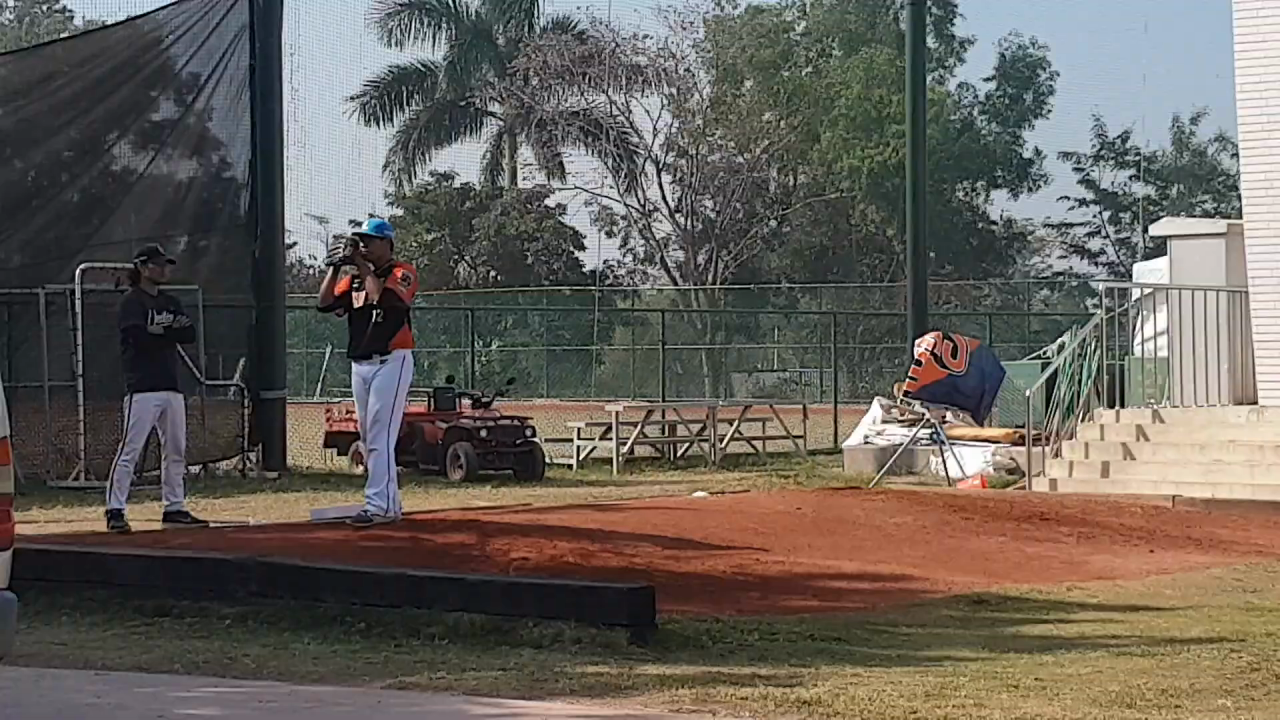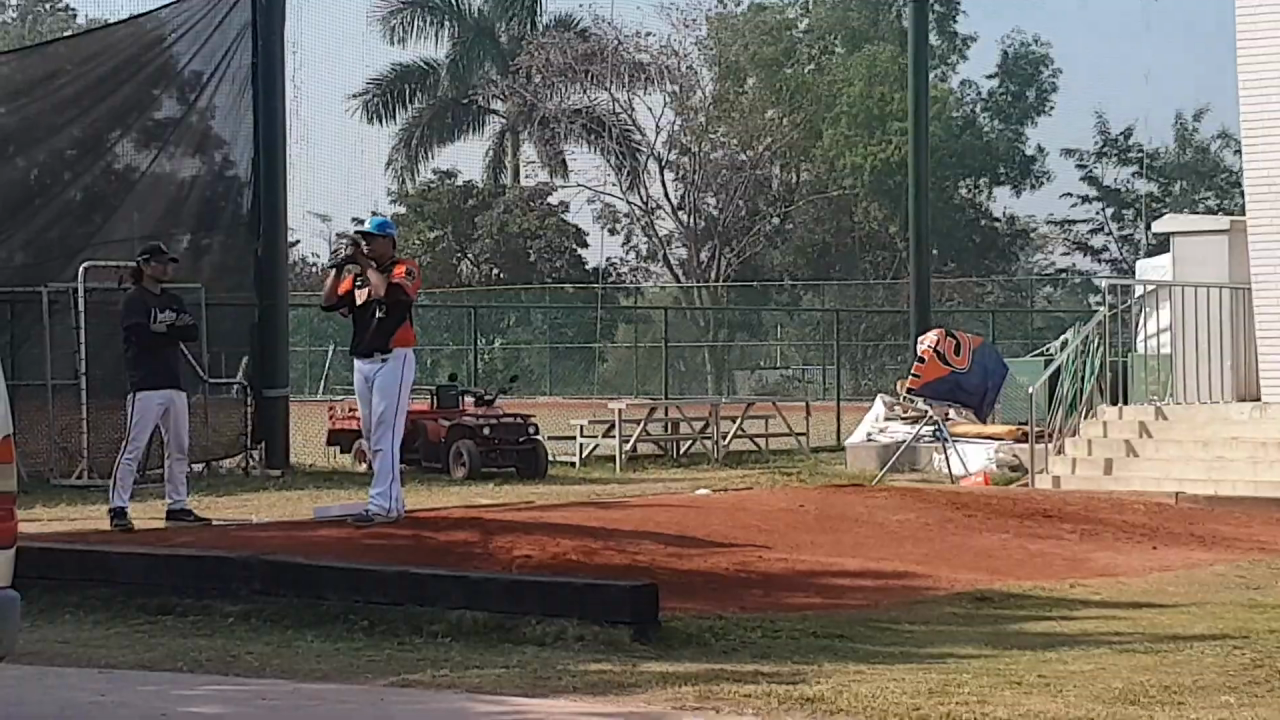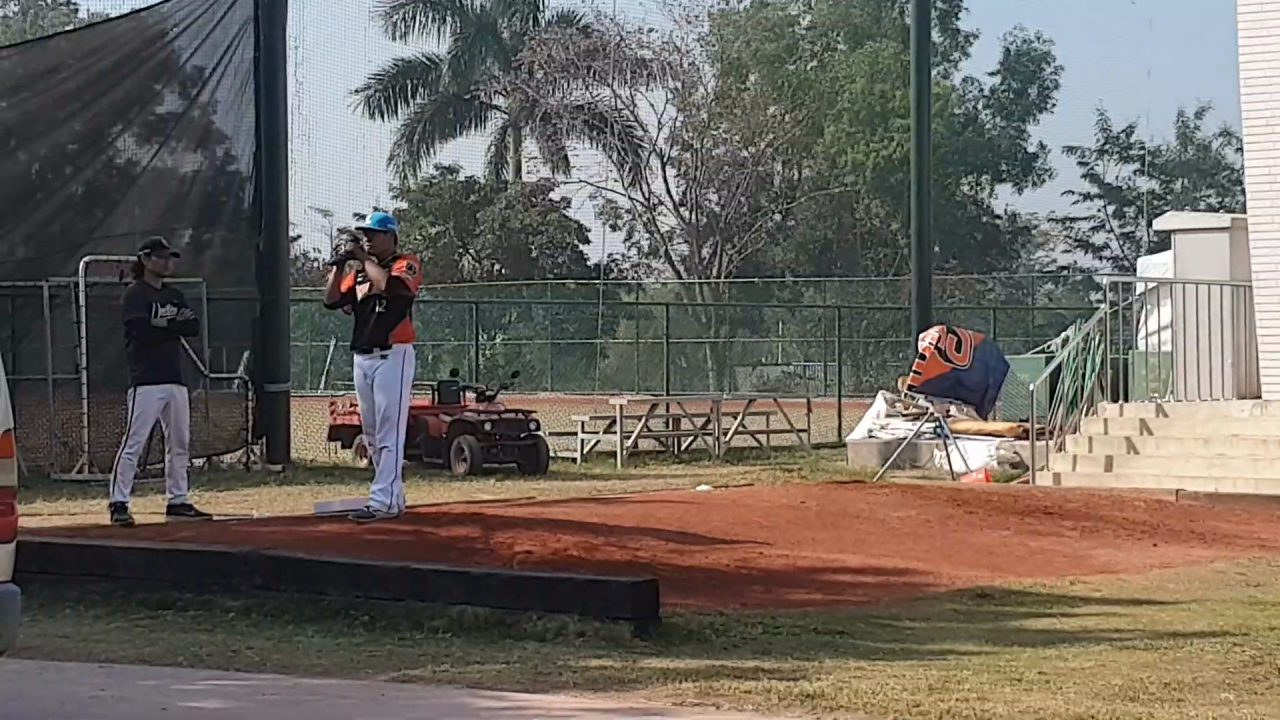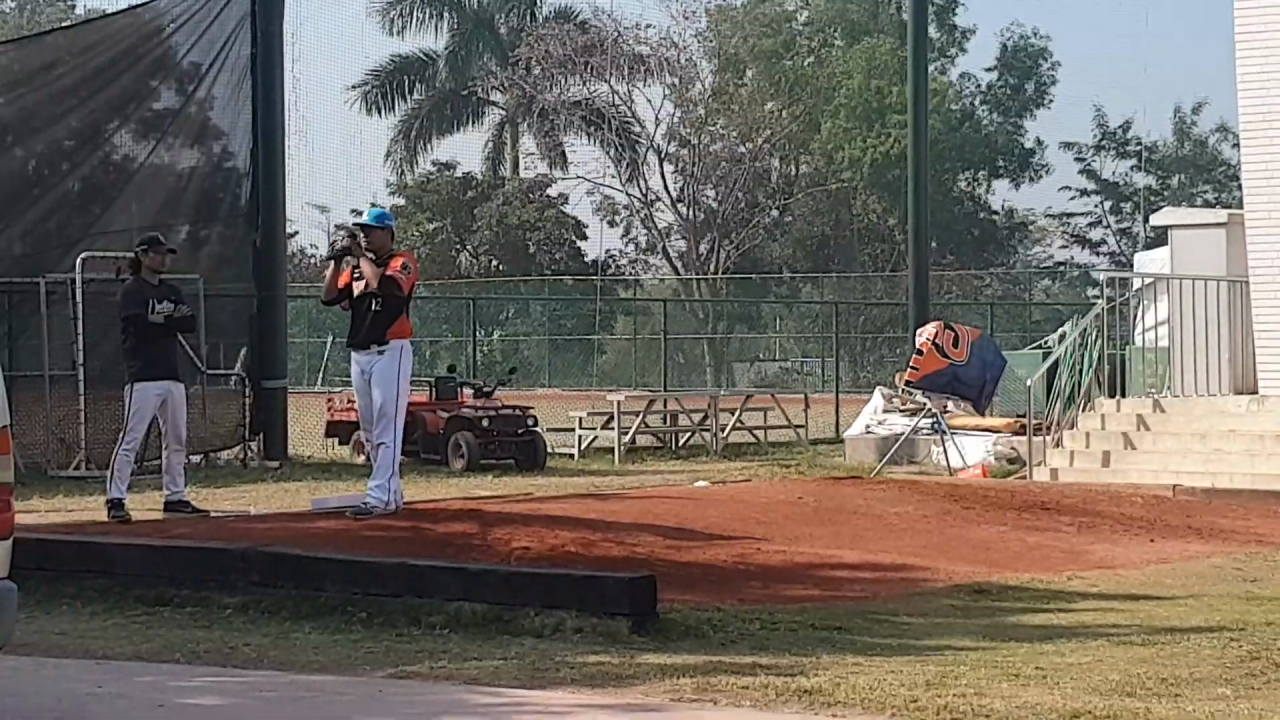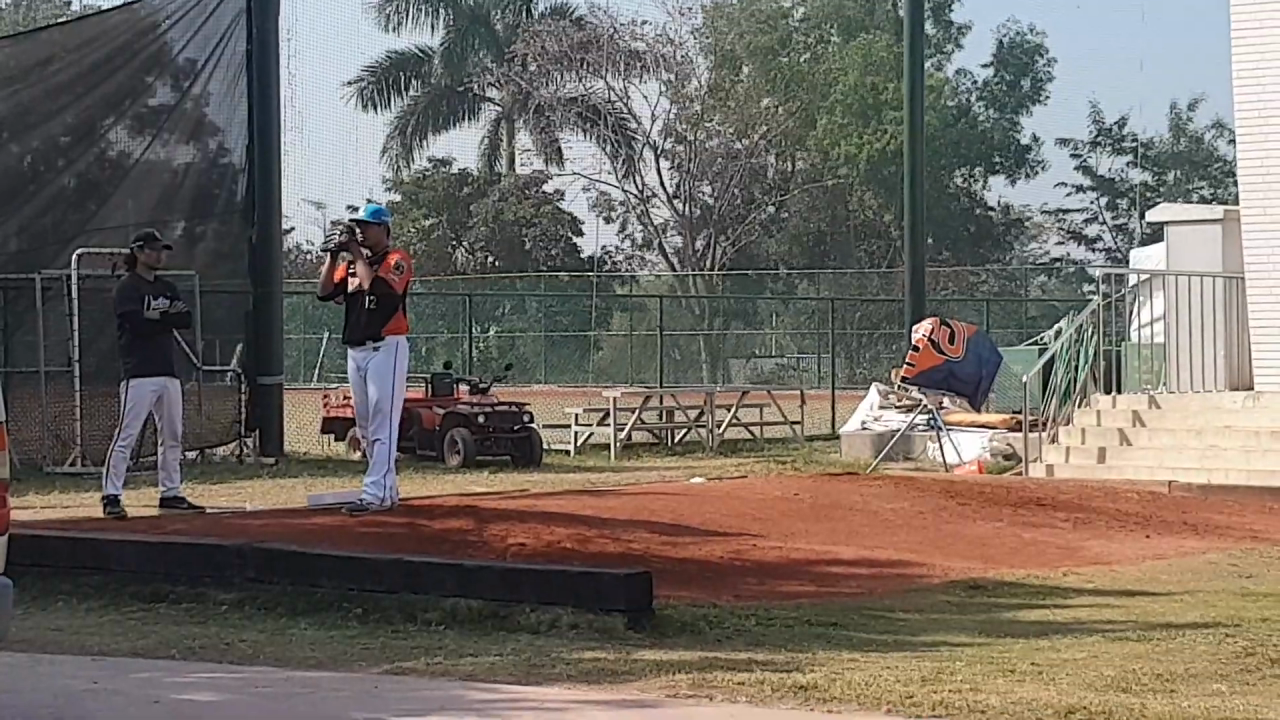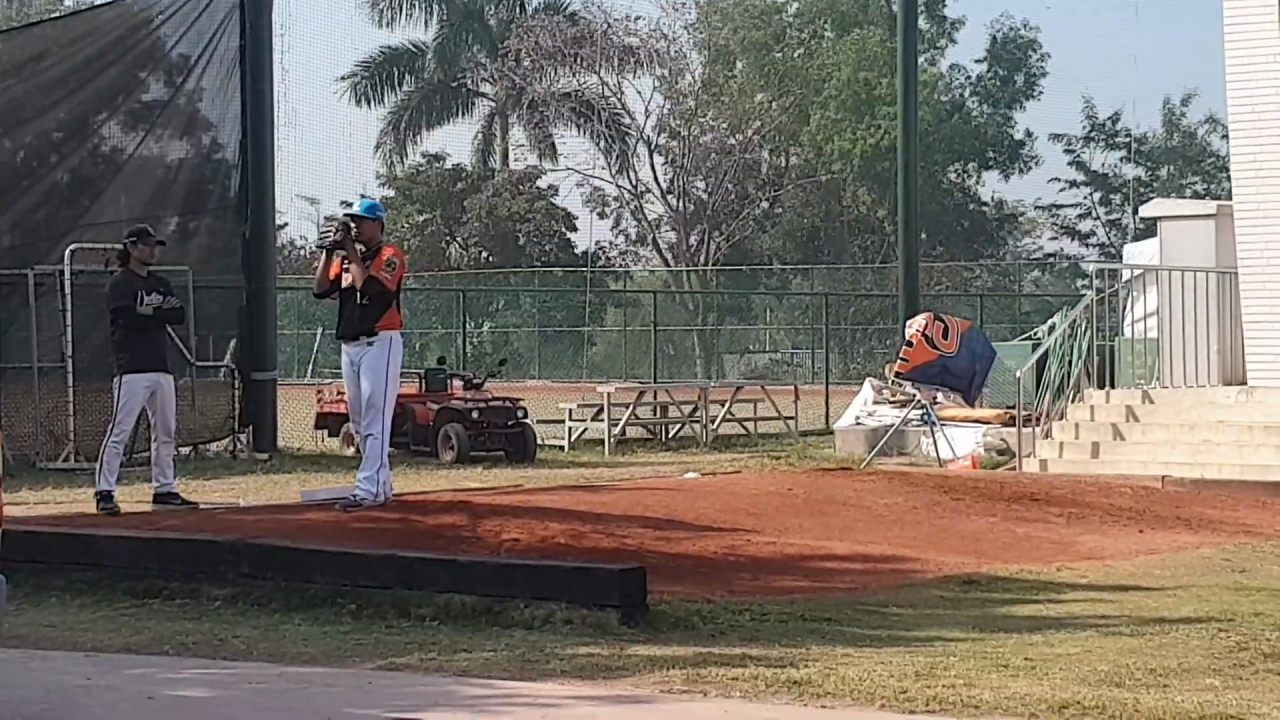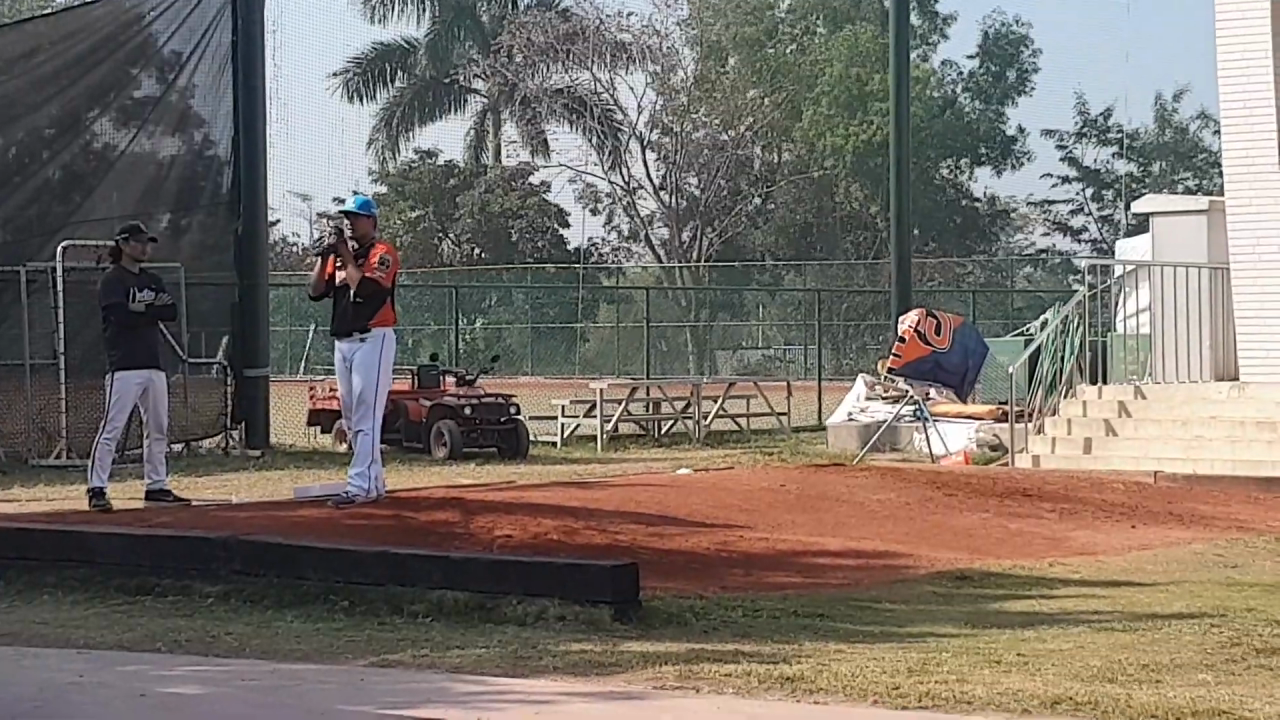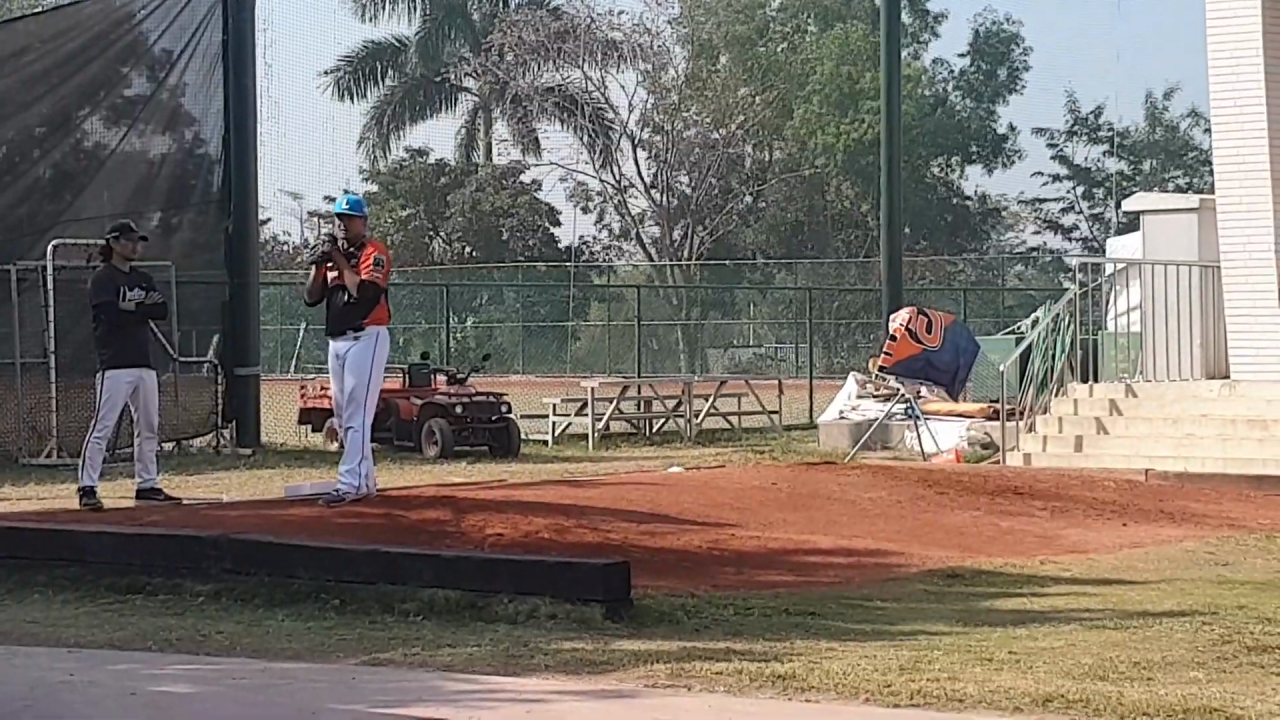
dt=0.1s
person 1, frame 1
left shoulder: (403, 272)
right shoulder: (355, 277)
left elbow: (383, 299)
right elbow: (324, 304)
left wrist: (362, 266)
right wrist: (335, 267)
left hip: (391, 362)
right hip: (360, 364)
left knee: (380, 434)
right knee: (369, 436)
left ankle: (379, 505)
right ankle: (389, 504)
person 1, frame 2
left shoulder: (405, 269)
right shoulder: (358, 276)
left elbow: (389, 292)
right elbow: (328, 303)
left wrist: (364, 264)
right wrist: (338, 267)
left hip: (393, 361)
right hip: (363, 362)
left knee: (385, 434)
right knee: (372, 435)
left ankle: (382, 504)
right ankle: (392, 502)
person 1, frame 3
left shoulder: (407, 264)
right shoulder: (360, 272)
left elbow: (388, 286)
right elbow: (331, 302)
left wrist: (363, 258)
right wrist: (339, 265)
left hip: (392, 357)
right hip: (362, 358)
left knee: (389, 431)
right knee: (372, 432)
left ankle: (384, 500)
right ankle: (393, 497)
person 1, frame 4
left shoulder: (402, 262)
right shoulder: (356, 268)
left elbow: (382, 285)
right elbow: (329, 298)
left wrist: (359, 255)
right wrist: (337, 260)
left hip: (390, 353)
right hip: (360, 354)
left knee: (386, 428)
right knee: (369, 429)
left ankle: (381, 497)
right ankle: (391, 493)
person 1, frame 5
left shoulder: (397, 259)
right shoulder: (353, 262)
left elbow: (374, 287)
right elbow: (325, 293)
left wrist: (355, 253)
right wrist: (333, 255)
left hip: (385, 349)
right hip: (356, 350)
left knee: (382, 424)
right knee: (365, 425)
left ankle: (376, 494)
right ankle: (386, 489)
person 1, frame 6
left shoulder: (390, 255)
right shoulder: (347, 258)
left elbow: (366, 285)
right elbow: (321, 290)
left wrist: (349, 250)
right wrist: (329, 252)
left hip: (379, 344)
right hip: (350, 346)
left knee: (374, 419)
right knee: (359, 420)
left ankle: (369, 489)
right ankle: (380, 485)
person 1, frame 7
left shoulder: (382, 252)
right shoulder: (339, 254)
left elbow: (365, 288)
right elbow: (316, 293)
left wrist: (345, 253)
right wrist: (324, 257)
left hip: (373, 340)
right hip: (343, 342)
left knee: (365, 415)
right knee: (351, 416)
left ankle: (360, 486)
right ankle: (372, 482)
person 1, frame 8
left shoulder: (375, 251)
right shoulder: (332, 254)
left elbow: (364, 290)
right elbow: (311, 298)
left wrist: (339, 258)
right wrist: (318, 263)
left hip: (367, 338)
right hip: (338, 341)
left knee: (356, 413)
right knee: (343, 415)
left ankle: (351, 483)
right ankle: (364, 480)
person 2, frame 1
left shoulder: (171, 302)
right shoulder: (131, 301)
left elbow: (190, 334)
right elbow: (140, 338)
left wrist: (161, 330)
right wrist: (172, 331)
left hip: (172, 387)
right hip: (143, 388)
left knee: (176, 451)
right knee: (130, 450)
left ankle: (174, 508)
right ankle: (115, 511)
person 2, frame 2
left shoulder: (174, 300)
right shoulder: (134, 300)
left elbow: (192, 332)
right elbow: (143, 336)
left wrist: (163, 328)
right wrist: (174, 330)
left hip: (175, 385)
right hip: (146, 387)
left knee: (179, 449)
right knee: (133, 448)
left ankle: (177, 507)
right ankle: (118, 509)
person 2, frame 3
left shoulder: (176, 295)
right shoulder: (135, 294)
left elbow: (194, 327)
right elbow: (144, 331)
left wrist: (165, 324)
right wrist: (177, 324)
left hip: (175, 380)
right hip: (147, 381)
left knee: (180, 444)
right knee: (134, 443)
left ankle: (178, 502)
right ankle: (119, 503)
person 2, frame 4
left shoulder: (172, 292)
right shoulder: (132, 291)
left elbow: (191, 324)
right elbow: (141, 327)
left wrist: (162, 320)
right wrist: (173, 320)
left hip: (172, 376)
right hip: (143, 378)
left knee: (177, 441)
right knee: (131, 440)
left ankle: (175, 498)
right ankle: (115, 500)
person 2, frame 5
left shoulder: (168, 288)
right shoulder: (127, 287)
left elbow: (186, 320)
right elbow: (137, 324)
left wrist: (156, 317)
right wrist: (168, 316)
left hip: (168, 372)
right hip: (139, 373)
left knee: (172, 436)
right knee: (126, 435)
left ankle: (171, 494)
right ankle: (111, 496)
person 2, frame 6
left shoulder: (162, 283)
right shoulder: (120, 283)
left elbow: (179, 316)
right elbow: (130, 320)
left wrist: (149, 312)
right wrist: (162, 311)
left hip: (162, 368)
right hip: (132, 370)
left knee: (166, 432)
right knee: (120, 431)
left ankle: (164, 490)
right ankle: (104, 492)
person 2, frame 7
left shoulder: (153, 280)
right shoulder: (112, 279)
left elbow: (172, 312)
right elbow: (122, 316)
left wrist: (142, 309)
right wrist: (154, 310)
left hip: (154, 364)
right hip: (124, 366)
left knee: (158, 429)
right knee: (112, 428)
left ankle: (156, 487)
right ankle: (96, 489)
person 2, frame 8
left shoulder: (144, 279)
right shoulder: (102, 278)
left elbow: (162, 311)
right elbow: (112, 315)
left wrist: (132, 307)
right wrist: (144, 308)
left hip: (144, 363)
right hip: (115, 365)
left knee: (149, 428)
right knee: (102, 427)
left ankle: (147, 485)
right ankle: (87, 488)
